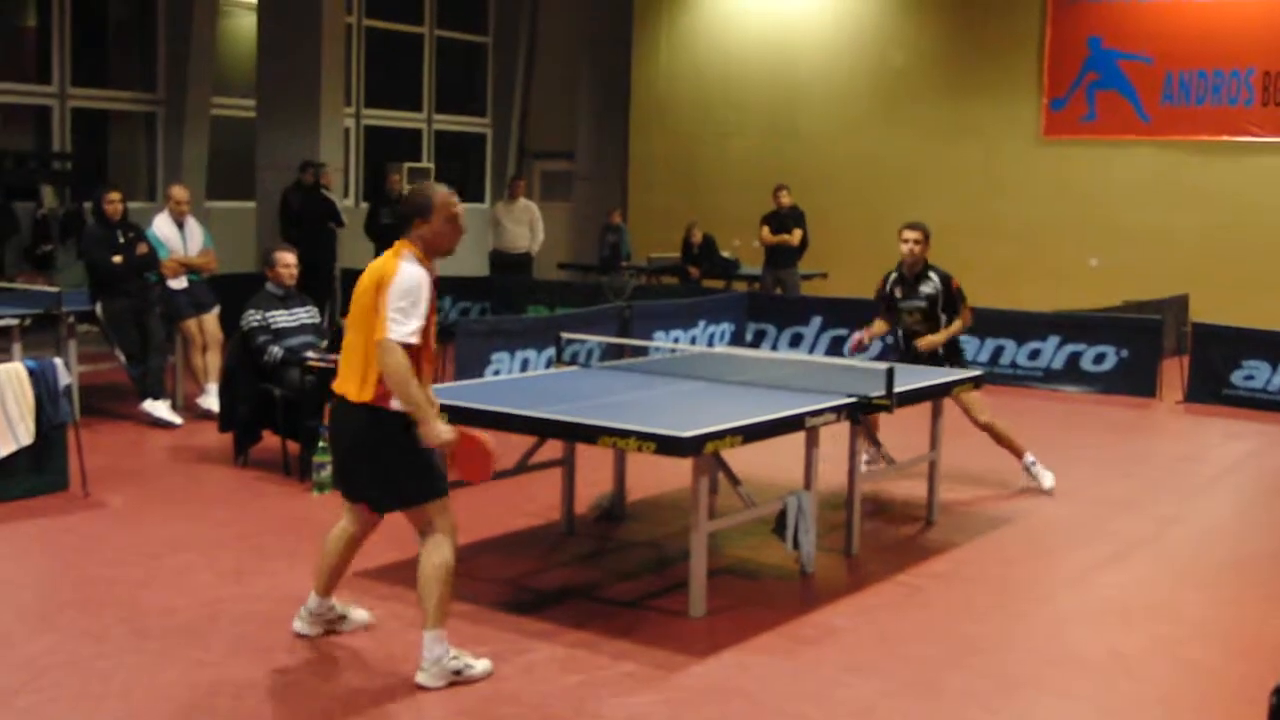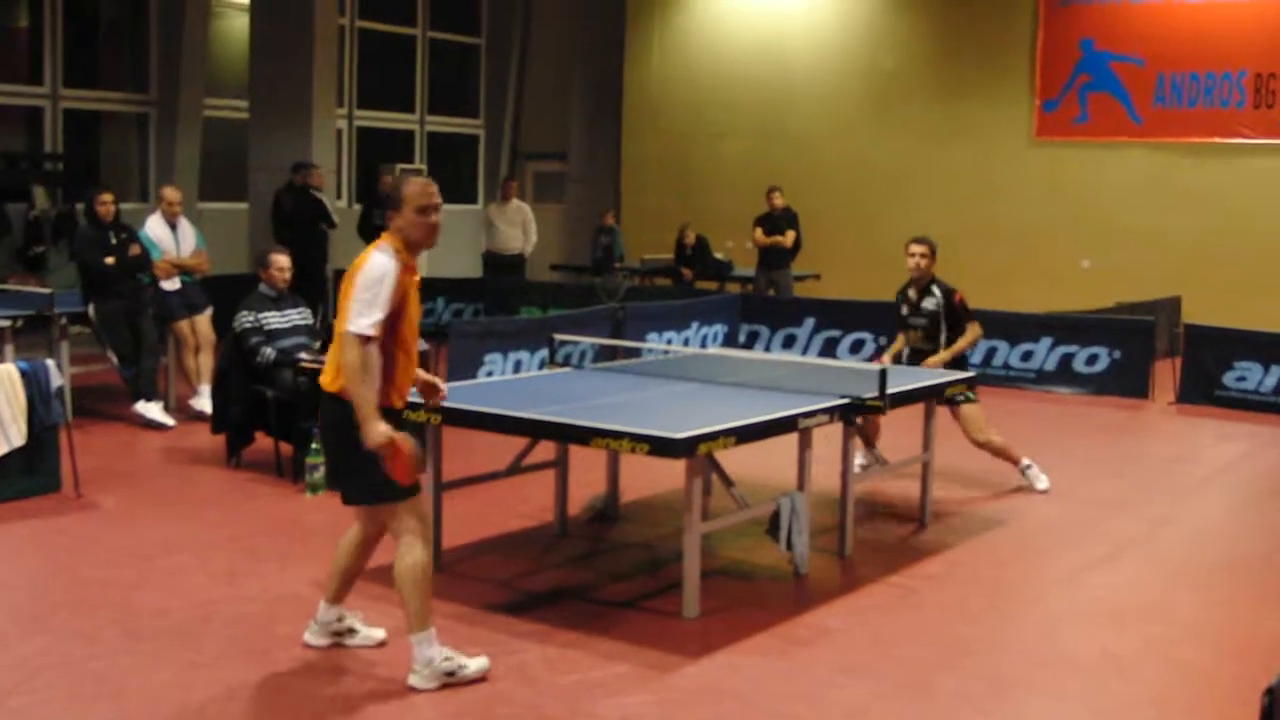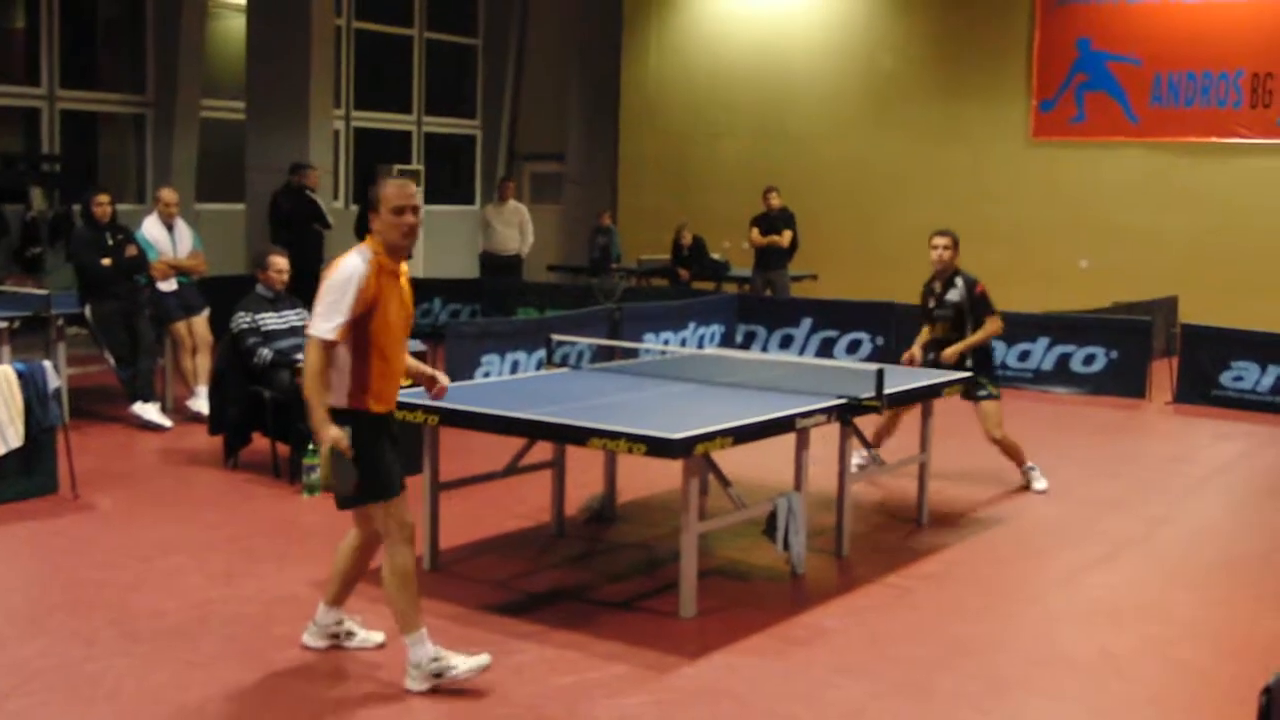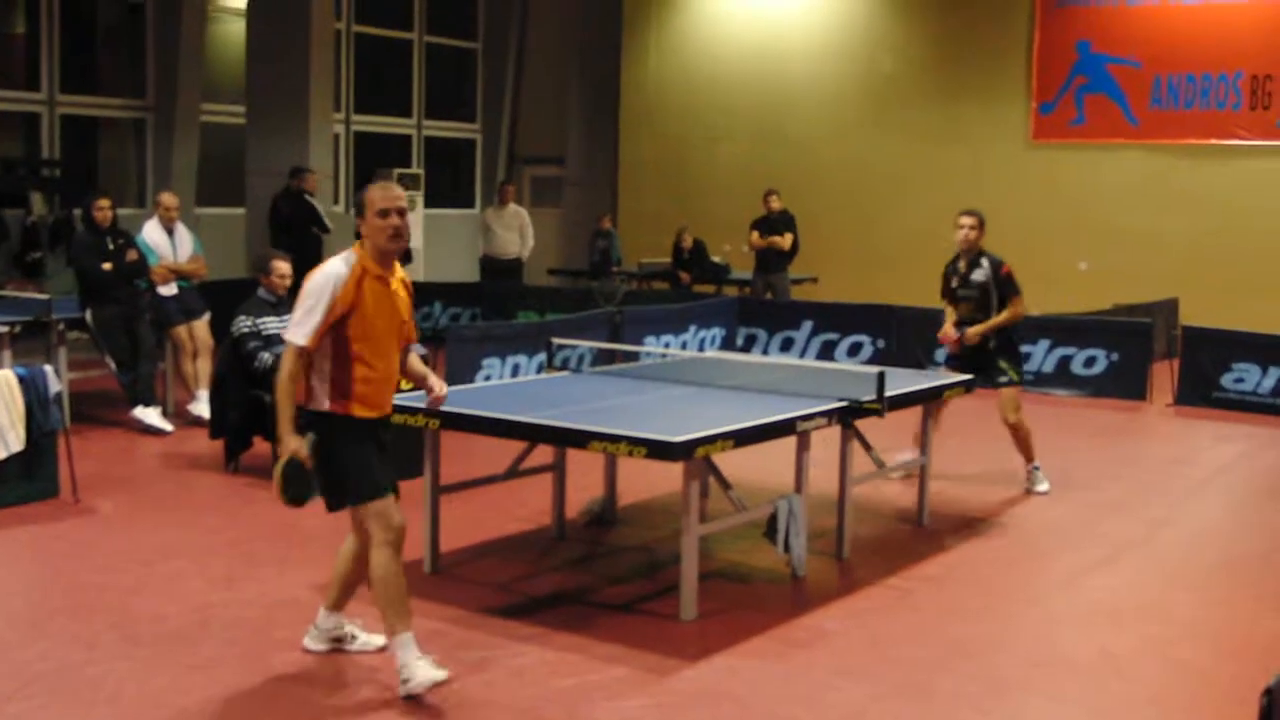
dt=0.1s
person 1, frame 1
left shoulder: (387, 267)
right shoulder: (410, 275)
right elbow: (392, 354)
left wrist: (416, 396)
right wrist: (429, 419)
left hip: (348, 411)
right hip: (380, 418)
left knee: (361, 514)
right knee: (438, 529)
left ankle: (317, 610)
right ankle: (436, 656)
person 1, frame 2
left shoulder: (400, 265)
right shoulder: (382, 268)
right elbow: (351, 347)
left wrist: (419, 376)
right wrist: (371, 421)
left hip: (366, 414)
right hip: (359, 418)
left knee: (374, 522)
right knee: (412, 529)
left ankle: (327, 619)
right ankle: (429, 658)
person 1, frame 3
left shoulder: (397, 272)
right shoulder: (353, 271)
right elbow: (317, 350)
left wrist: (422, 371)
right wrist: (322, 424)
left hip: (369, 416)
right hip: (347, 418)
left knee: (372, 526)
right knee: (399, 528)
left ankle: (326, 622)
right ankle: (423, 658)
person 1, frame 4
left shoulder: (400, 281)
right shoulder: (333, 278)
right elbow: (295, 357)
left wrist: (428, 378)
right wrist: (288, 433)
left hip: (371, 420)
right hip: (337, 422)
left knee: (369, 531)
right knee: (389, 528)
left ankle: (328, 626)
right ankle: (407, 659)
person 2, frame 1
left shoulder: (942, 280)
right shoulder: (891, 281)
left elbow: (965, 318)
right elbow: (885, 320)
left wrist: (940, 337)
right wrist: (866, 335)
left hip: (944, 359)
right hip: (908, 358)
left knee: (983, 419)
left ankle: (1029, 462)
right ankle: (870, 453)
person 2, frame 2
left shoulder: (946, 294)
right shoulder: (903, 295)
left elbow: (974, 331)
left wrist: (943, 357)
right wrist: (889, 355)
left hip: (947, 370)
right hip: (914, 368)
left knee: (979, 437)
left ankle: (1026, 466)
right ankle: (866, 454)
person 2, frame 3
left shoulder: (971, 286)
right shoulder: (930, 287)
left elbow: (995, 326)
left wrist: (960, 348)
right wrist: (918, 346)
left hip: (974, 365)
right hip: (937, 362)
left knee: (996, 434)
right knee: (897, 407)
left ankle: (1027, 468)
right ankle: (868, 452)
person 2, frame 4
left shoulder: (995, 267)
right shoulder: (952, 268)
left elbow: (1018, 308)
left wrist: (982, 329)
right wrist: (947, 327)
left hip: (998, 349)
right hip: (963, 348)
left knee: (1011, 419)
right knee: (932, 402)
left ankle: (1033, 468)
person 3, frame 1
left shoulder: (133, 230)
right shoulder: (92, 235)
left elbow: (152, 262)
right elbow: (105, 269)
left wrist: (123, 261)
right wrist: (135, 260)
left hip: (142, 294)
right hip: (113, 299)
left knee: (158, 341)
right knee: (133, 350)
left ankle: (154, 399)
right ankle: (154, 399)
person 3, frame 2
left shoulder: (125, 231)
right shoulder: (84, 235)
left elbow: (145, 263)
right elbow: (97, 270)
left wrist: (116, 262)
right wrist: (128, 260)
left hip: (134, 296)
right hip: (106, 300)
left knee: (150, 342)
right knee: (127, 351)
left ankle: (147, 401)
right ankle: (147, 400)
person 3, frame 3
left shoulder: (122, 232)
right shoulder: (81, 237)
left elbow: (142, 265)
right elbow: (94, 271)
left wrist: (112, 263)
right wrist: (125, 262)
left hip: (131, 297)
right hip: (102, 302)
left knee: (147, 344)
right knee: (123, 352)
left ankle: (144, 402)
right ankle: (144, 401)
person 3, frame 4
left shoulder: (123, 237)
right shoulder: (82, 241)
left elbow: (142, 269)
right elbow: (95, 277)
left wrist: (113, 268)
right wrist: (125, 266)
left hip: (132, 301)
right hip: (103, 306)
left knee: (148, 348)
right knee: (124, 356)
left ankle: (145, 406)
right ankle: (145, 406)
person 4, frame 1
left shoulder: (198, 229)
right shoulder: (156, 231)
left elbow: (211, 264)
right elbow: (168, 270)
left wrist: (182, 260)
right wrist: (196, 262)
left hip: (198, 284)
right hip: (174, 289)
left knee: (215, 337)
right knee: (196, 340)
left ankle: (212, 393)
right ankle: (206, 393)
person 4, frame 2
left shoulder: (191, 230)
right shoulder: (148, 232)
left elbow: (204, 265)
right elbow: (160, 271)
left wrist: (175, 261)
right wrist: (189, 263)
left hip: (191, 286)
right hip: (167, 290)
left knee: (208, 339)
right knee: (188, 341)
left ankle: (205, 395)
right ankle: (199, 394)
person 4, frame 3
left shoulder: (187, 231)
right shoulder: (145, 234)
left elbow: (201, 266)
right elbow: (157, 272)
left wrist: (171, 261)
right wrist: (186, 264)
left hip: (187, 287)
right hip: (163, 291)
left knee: (205, 340)
right knee: (186, 342)
left ankle: (202, 396)
right ankle: (196, 396)
person 4, frame 4
left shoulder: (187, 235)
right shoulder: (145, 238)
left elbow: (201, 271)
right elbow: (157, 276)
left wrist: (172, 266)
right wrist: (186, 269)
left hip: (188, 291)
right hip: (164, 295)
left knee: (206, 344)
right knee: (186, 346)
left ankle: (203, 400)
right ankle: (197, 399)
